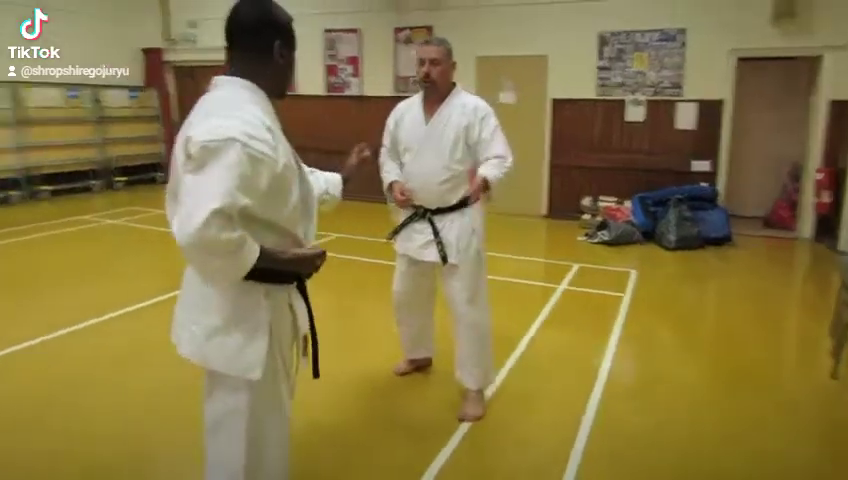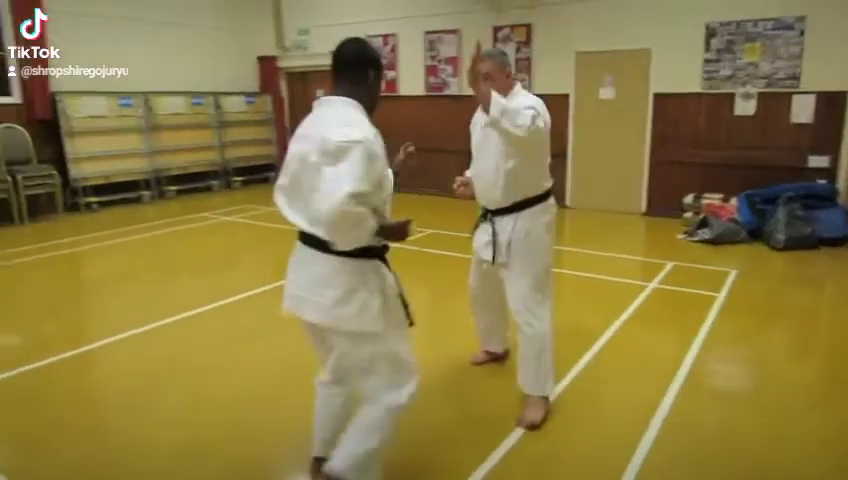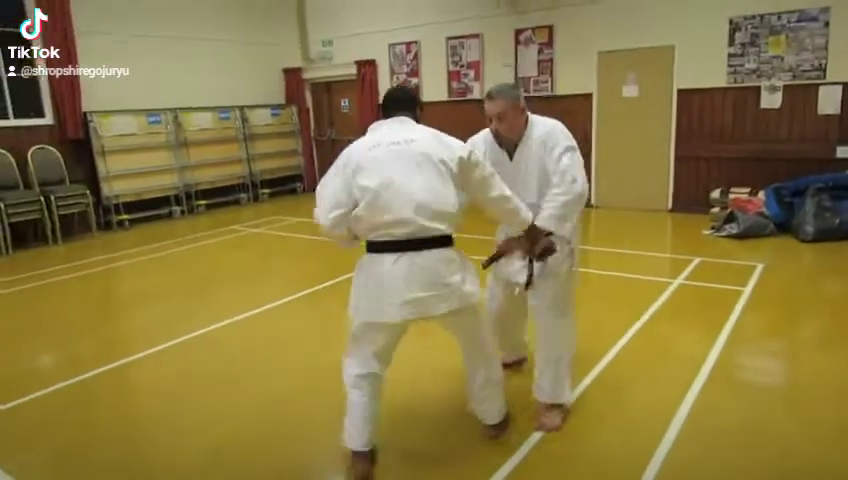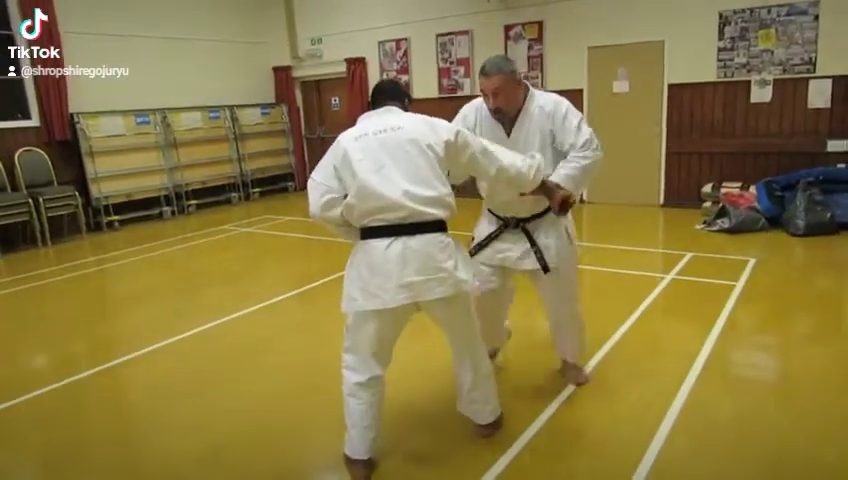
dt=0.4s
person 1, frame 1
left shoulder: (238, 110)
right shoulder: (237, 126)
left elbow: (287, 184)
right elbow: (201, 233)
left wrist: (340, 177)
right wrist: (282, 261)
left hip: (248, 300)
right hip: (246, 308)
person 1, frame 2
left shoulder: (312, 125)
right shoulder: (356, 133)
right elbow: (341, 211)
left wrist: (387, 171)
right wrist: (385, 229)
left hip: (312, 268)
right hip: (350, 276)
left knee: (337, 369)
right knee: (391, 384)
person 1, frame 3
left shoulder: (356, 151)
right shoulder: (446, 144)
left elbow: (329, 217)
right elbow: (496, 195)
right wrist: (532, 234)
left hip: (382, 272)
right hip: (440, 265)
left knee: (363, 360)
right knee: (477, 346)
right ankle: (494, 416)
person 1, frame 4
left shoulder: (347, 141)
right shoulder: (434, 128)
left elbow: (321, 205)
right elbow: (500, 163)
right wrist: (549, 189)
left hip: (376, 260)
right hip: (433, 251)
left knee: (362, 361)
right knee: (467, 341)
right ankle: (486, 416)
person 2, frame 1
left shoulder: (474, 109)
right shoulder: (402, 111)
left elbow: (500, 156)
right elbow: (387, 155)
left wrist: (483, 180)
right wrist: (394, 184)
left hip: (458, 220)
right hip: (414, 219)
left knee: (467, 304)
right knee: (407, 295)
left ankle: (474, 386)
right ankle: (419, 355)
person 2, frame 2
left shoulder: (528, 106)
right shoulder: (485, 111)
left elbow: (518, 128)
left wrist: (485, 97)
right wrist: (470, 179)
left hip: (527, 219)
right hip: (493, 218)
left knee: (527, 303)
right knee: (483, 290)
left ankle: (537, 393)
right ankle: (496, 347)
person 2, frame 3
left shoulder: (551, 135)
right shoulder: (480, 144)
left elbow: (572, 189)
left wrist: (539, 231)
left hip: (551, 238)
right hip: (509, 239)
left knee: (551, 318)
right knee: (500, 307)
left ankle: (552, 401)
right ankle: (513, 354)
person 2, frame 4
left shoulder: (553, 108)
right shoulder: (472, 114)
left elbow: (588, 149)
left wrist: (557, 185)
left hip: (545, 224)
right hip: (495, 224)
left knee: (561, 298)
right knee: (483, 293)
left ankle: (569, 359)
right ankle: (492, 343)
